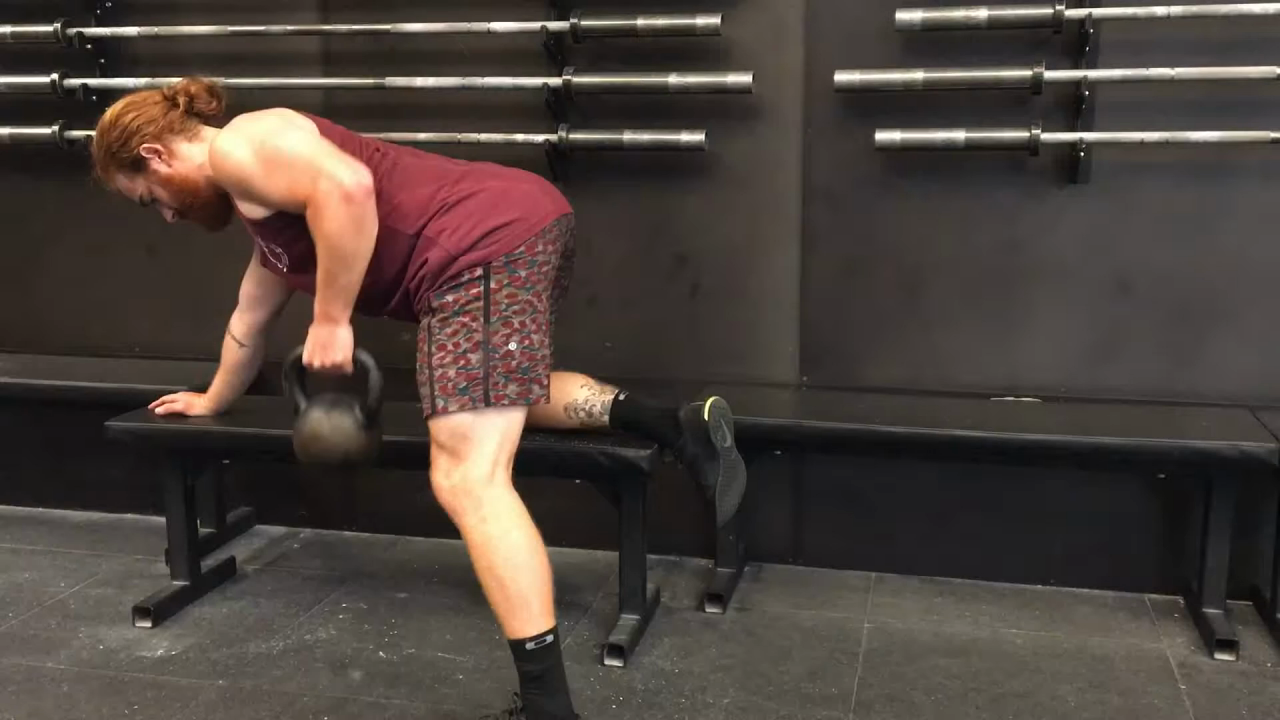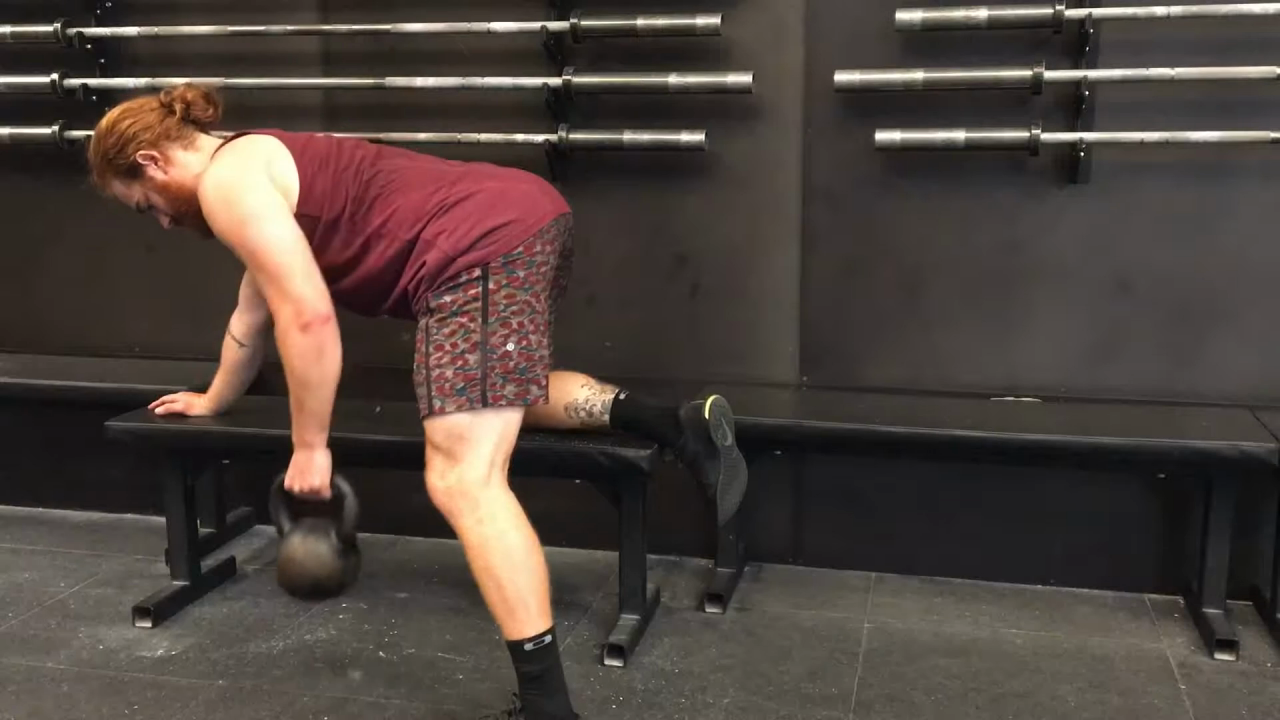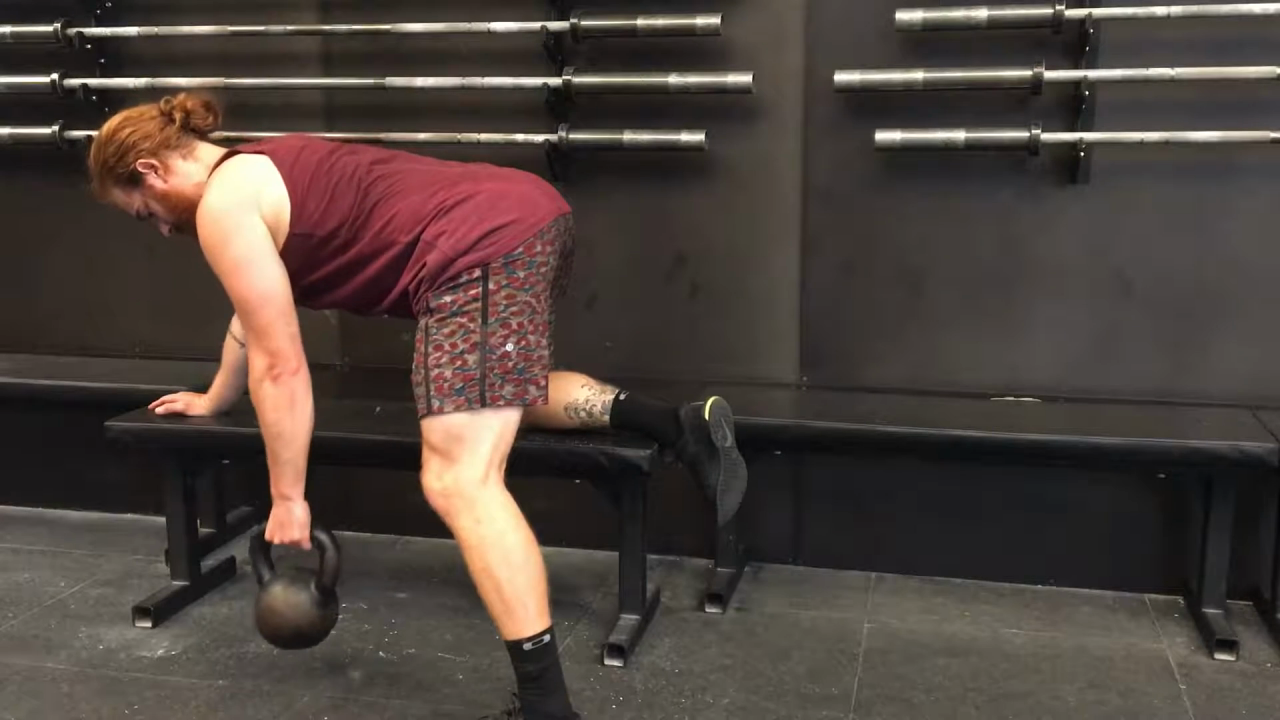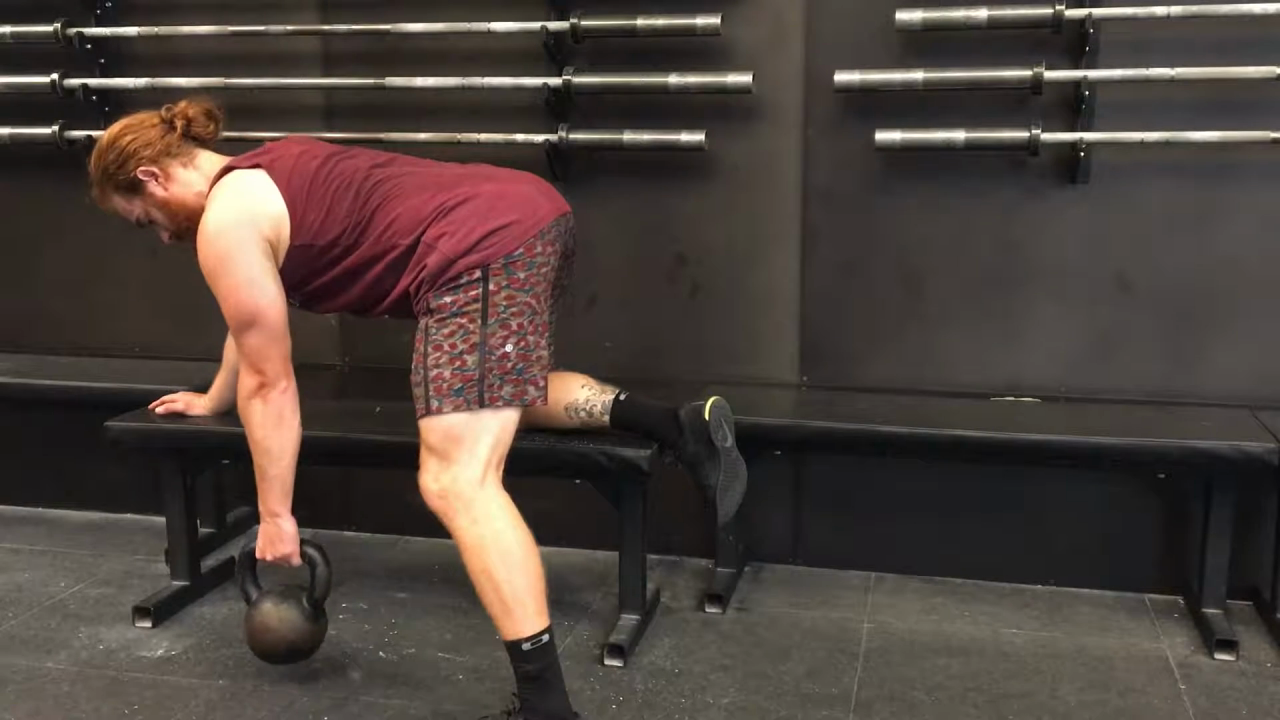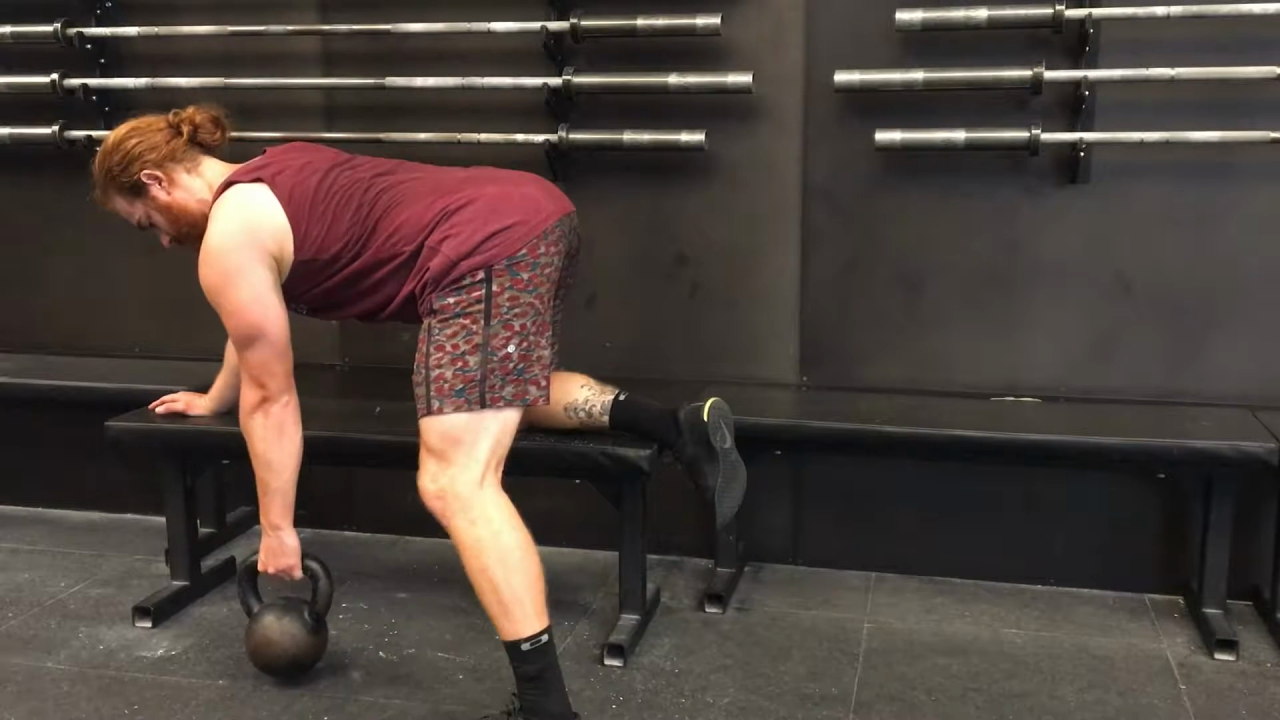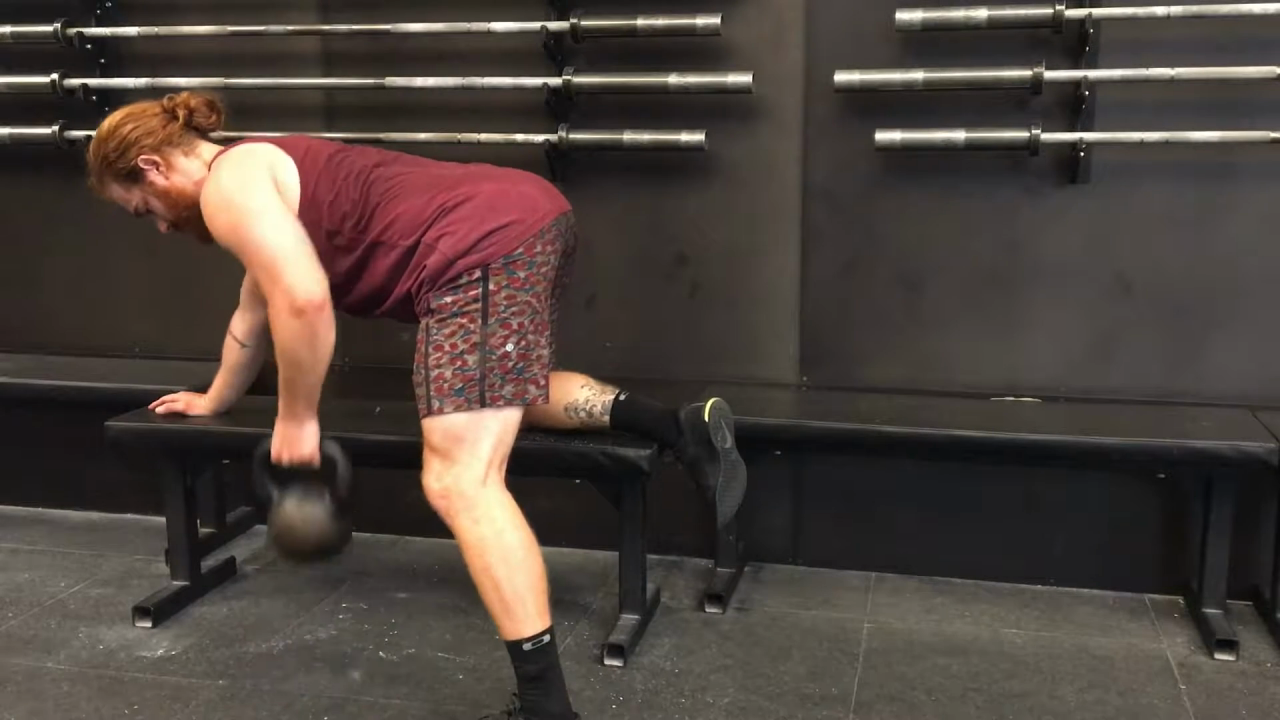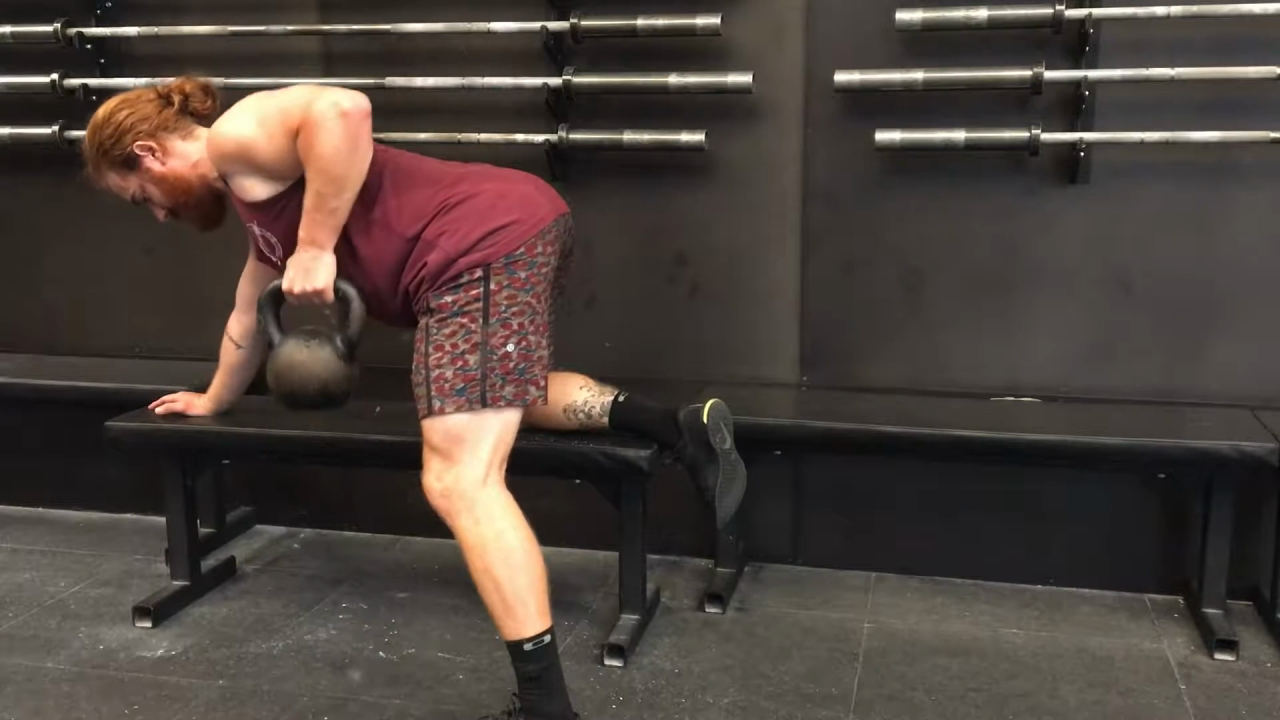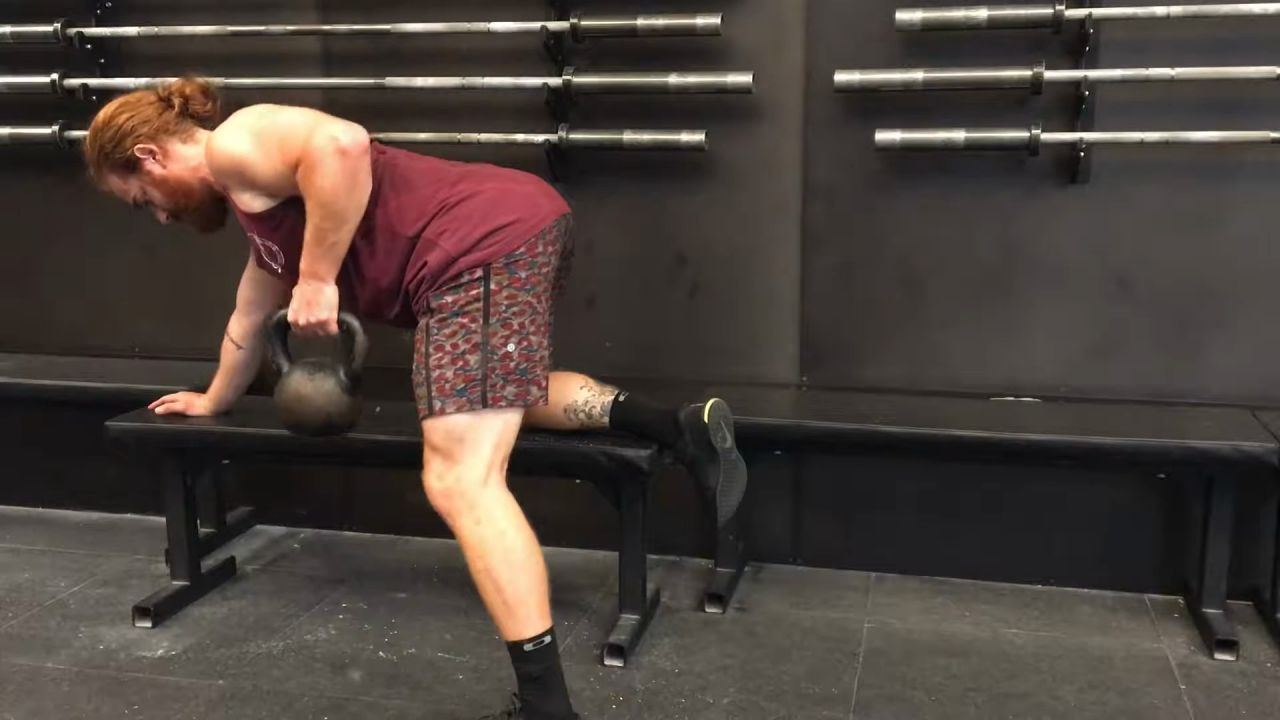
dt=0.4s
person 1, frame 1
left shoulder: (242, 146)
right shoulder: (259, 178)
left elbow: (350, 188)
right elbow: (252, 313)
left wrist: (331, 323)
right wrist: (212, 400)
left hip: (484, 244)
right hip: (526, 214)
left knee: (468, 482)
right knee: (498, 391)
right ankle: (681, 426)
person 1, frame 2
left shoulder: (226, 183)
right shoulder: (262, 167)
left elbow: (308, 321)
right elbow: (255, 313)
left wrist: (310, 449)
right wrist: (213, 401)
left hip: (481, 246)
right hip: (525, 214)
left knee: (463, 484)
right knee: (497, 393)
right ankle: (683, 425)
person 1, frame 3
left shoulder: (224, 206)
right shoulder: (262, 170)
left elbow: (280, 365)
right elbow: (256, 321)
left wrist: (287, 501)
right wrist: (213, 400)
left hip: (481, 248)
right hip: (527, 211)
left knee: (459, 485)
right knee: (498, 394)
right ankle: (681, 424)
person 1, frame 4
left shoulder: (226, 223)
right shoulder: (264, 176)
left elbow: (269, 382)
right elbow: (254, 331)
left wrist: (275, 517)
right wrist: (213, 401)
left hip: (481, 248)
right hip: (529, 211)
left knee: (458, 485)
right knee: (495, 393)
right ankle: (682, 425)
person 1, frame 5
left shoulder: (229, 237)
right shoulder: (269, 180)
left elbow: (271, 396)
right elbow: (258, 330)
left wrist: (277, 530)
right wrist: (212, 400)
left hip: (486, 250)
right hip: (532, 211)
left knee: (455, 485)
right knee: (499, 394)
right ankle: (681, 426)
person 1, frame 6
left shoulder: (227, 185)
right shoulder: (264, 174)
left elbow: (305, 302)
right elbow: (255, 312)
left wrist: (297, 419)
right wrist: (214, 398)
left hip: (483, 246)
right hip: (527, 213)
left knee: (460, 484)
right knee: (497, 393)
right ankle: (684, 427)
person 1, frame 7
left shoulder: (237, 138)
right shoulder: (258, 193)
left elbow: (343, 110)
right elbow: (250, 311)
left wrist: (315, 246)
right wrist: (214, 398)
left hip: (483, 244)
right hip: (521, 218)
left knee: (460, 484)
right knee: (498, 393)
right ankle: (681, 428)
person 1, frame 8
left shoulder: (236, 145)
right shoulder: (257, 188)
left elbow: (342, 146)
right elbow: (251, 315)
left wrist: (318, 278)
right wrist: (214, 400)
left hip: (485, 244)
right hip: (523, 217)
left knee: (461, 484)
right knee: (498, 394)
right ankle: (682, 427)
